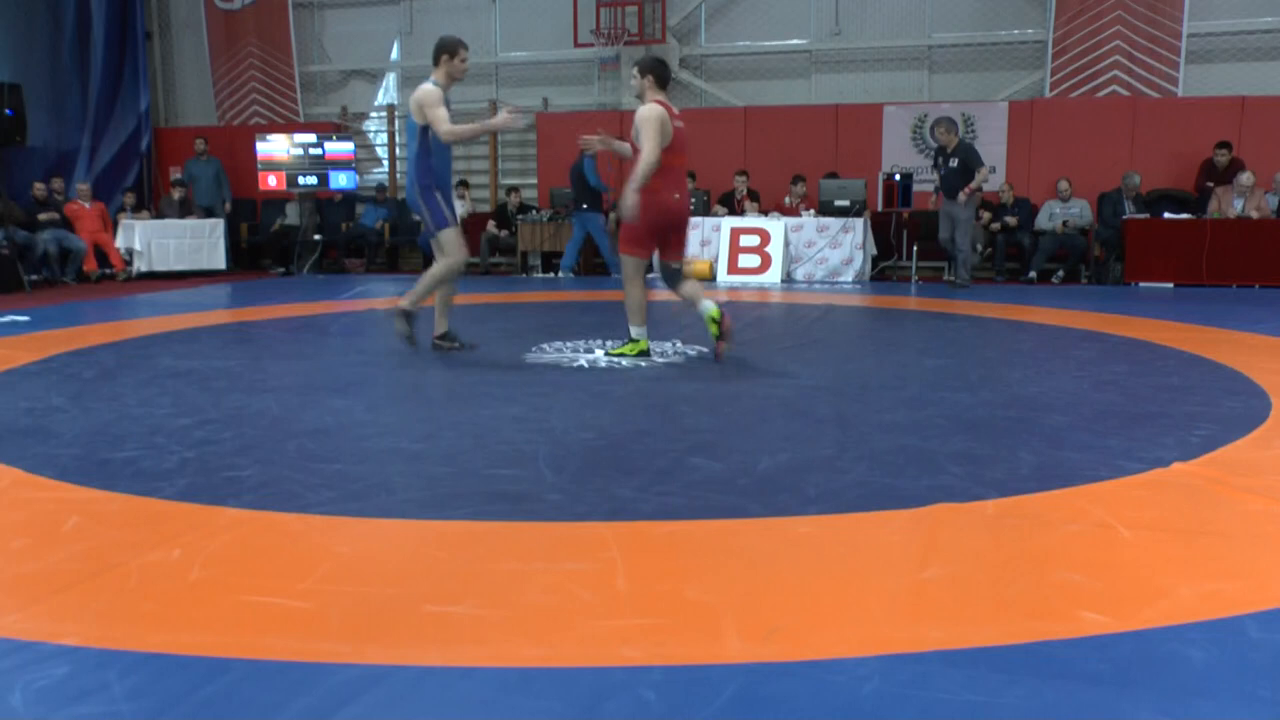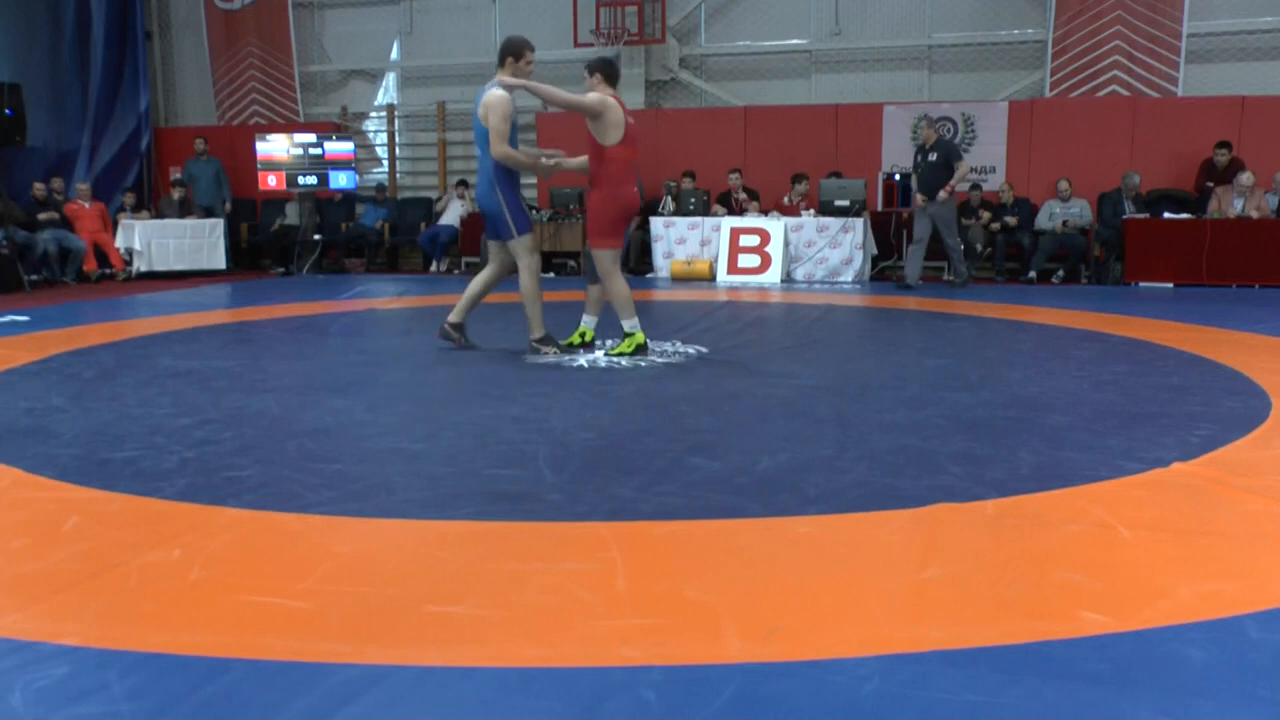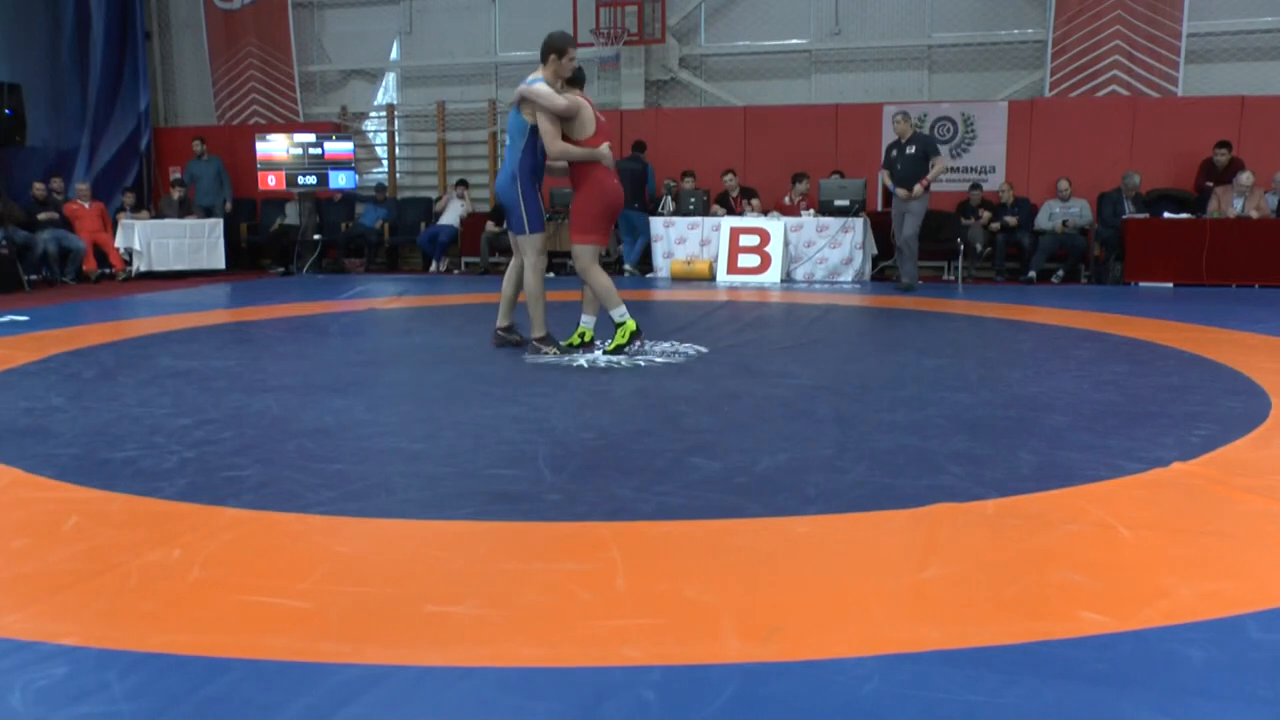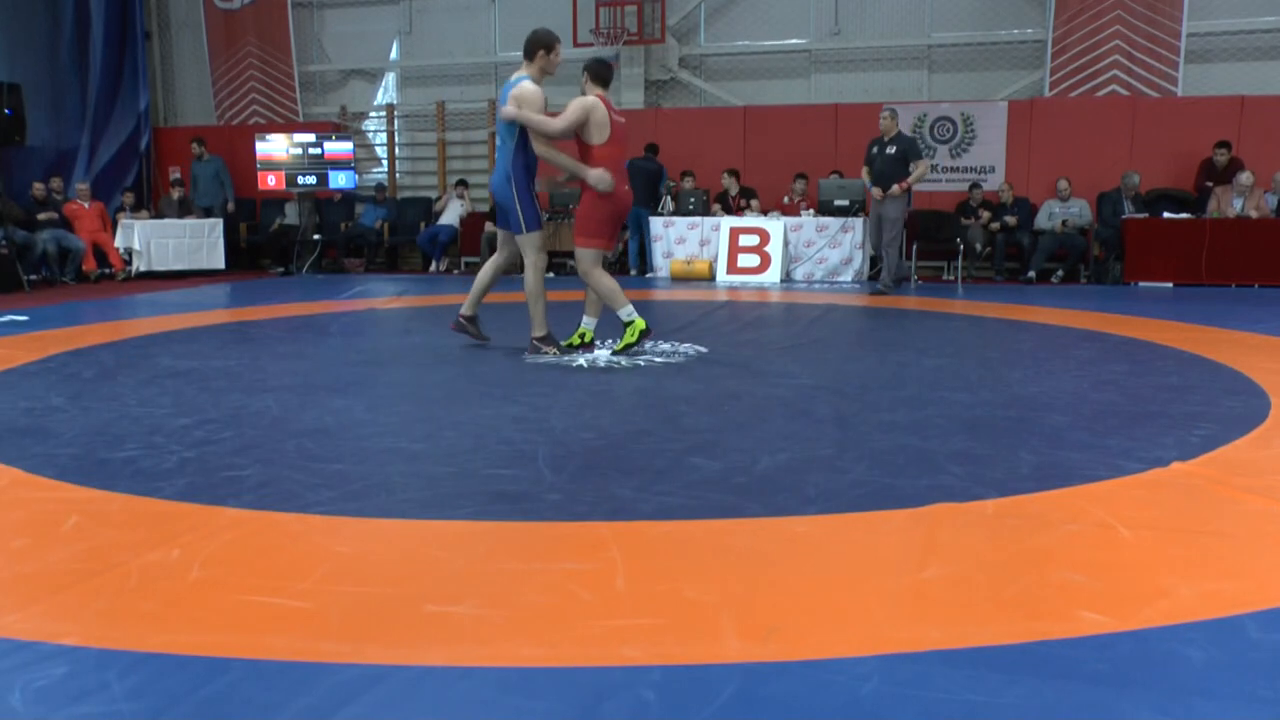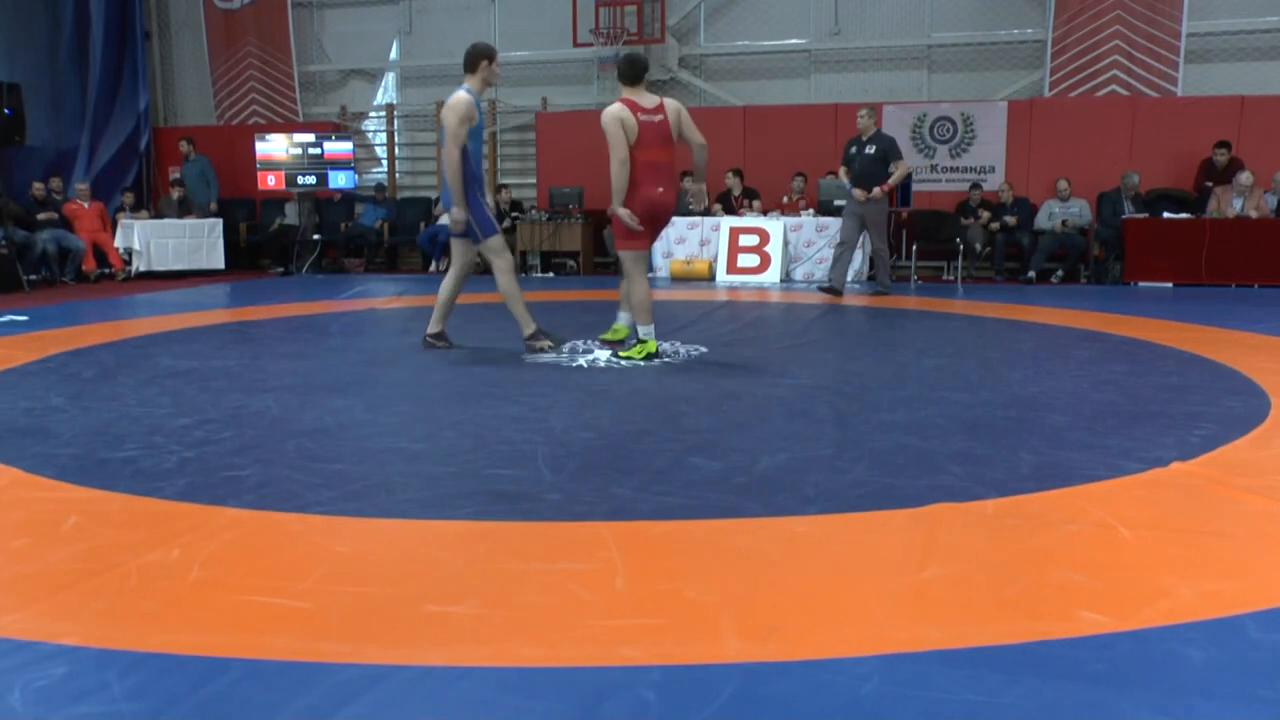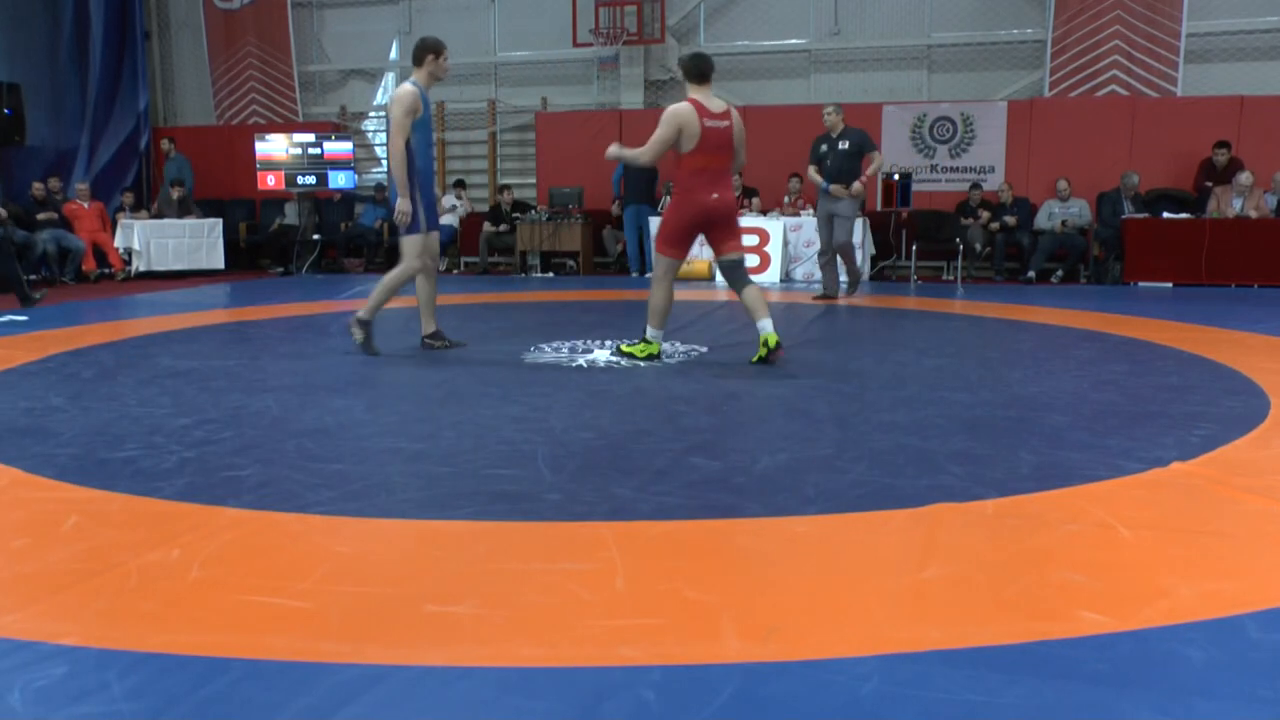
dt=0.4s
person 1, frame 1
left shoulder: (438, 94)
right shoulder: (430, 93)
right elbow: (445, 134)
right wrist: (492, 124)
left hip: (436, 189)
right hip: (426, 189)
left knee: (446, 257)
right knee: (456, 257)
left ankle: (441, 333)
right ankle: (407, 308)
person 1, frame 2
left shoulder: (491, 94)
right shoulder: (500, 97)
right elbow: (500, 151)
left wrist: (542, 154)
right wrist: (539, 167)
left hip: (492, 190)
right hip: (500, 190)
left knee: (499, 265)
right knee: (529, 261)
left ankle: (454, 323)
right ankle: (539, 338)
person 1, frame 3
left shoulder: (530, 87)
right shoulder: (541, 91)
right wrist: (599, 154)
left hip: (513, 181)
right hip: (521, 184)
left knee: (522, 257)
right knee: (536, 260)
left ankle: (503, 326)
right ankle: (539, 338)
person 1, frame 4
left shoulder: (513, 84)
right shoulder: (530, 91)
left elbow: (537, 131)
right elbow: (541, 147)
right wrist: (586, 173)
left hip: (505, 181)
right hip: (514, 184)
left knee: (505, 254)
right knee: (535, 259)
left ankle: (466, 315)
right ankle: (539, 337)
person 1, frame 5
left shoulder: (470, 101)
right shoulder: (461, 101)
right elbow: (451, 155)
left wrist: (485, 194)
right wrist: (456, 204)
left hip: (470, 194)
right hip: (464, 196)
left knee: (460, 266)
right knee: (503, 262)
left ankle: (434, 332)
right ankle: (530, 333)
person 1, frame 6
left shoulder: (420, 95)
right shoulder: (408, 93)
right elbow: (397, 145)
left wrist: (431, 191)
right wrist: (403, 196)
left hip: (419, 191)
right hip: (408, 193)
left knee: (430, 261)
right knee: (412, 265)
left ankle: (431, 333)
right ankle: (362, 319)
person 2, frame 1
left shoulder: (648, 113)
right shoulder: (674, 116)
left elbow: (650, 155)
left wrist: (631, 189)
right wrist: (610, 145)
left hip: (650, 203)
right hip: (676, 203)
left knee: (631, 274)
right knee: (672, 273)
left ankle: (637, 342)
right ankle: (715, 316)
person 2, frame 2
left shoulder: (601, 103)
right shoulder: (617, 111)
left elbow: (565, 99)
left wrist: (521, 83)
right wrist: (563, 163)
left hip: (610, 197)
right hip: (623, 194)
left knee: (609, 269)
right knee: (595, 265)
left ankle: (635, 337)
right ankle: (585, 333)
person 2, frame 3
left shoulder: (571, 102)
right shoulder: (587, 109)
left hip: (593, 193)
right hip: (605, 190)
left knee: (585, 264)
right knee: (588, 263)
left ankle: (627, 325)
right ankle: (585, 332)
person 2, frame 4
left shoulder: (585, 104)
right shoulder: (616, 113)
left elbow: (556, 128)
left wrist: (517, 114)
left hip: (601, 196)
right hip: (621, 194)
left knee: (589, 267)
right knee: (593, 265)
left ankle: (635, 324)
right ankle: (585, 334)
person 2, frame 5
left shoulder: (614, 113)
right shoulder: (671, 107)
left elbow: (620, 162)
right elbow: (700, 145)
left wrist: (618, 205)
right wrist: (698, 182)
left hip: (636, 198)
right hip: (666, 197)
left knee: (634, 270)
right knee: (634, 264)
left ankle: (646, 343)
right ankle: (622, 325)
person 2, frame 6
left shoulder: (679, 112)
right shoulder: (732, 114)
left elbow: (647, 157)
left wrist: (617, 153)
left hip: (688, 204)
right hip: (723, 202)
left knee: (663, 276)
right knee: (737, 274)
left ankle: (649, 344)
right ankle: (770, 338)
person 3, frame 1
left shoulder: (967, 150)
right shoulder: (939, 151)
left elbow: (984, 174)
left wrist: (967, 192)
right wrist: (936, 192)
left hip: (964, 202)
right hip: (947, 201)
left knee: (962, 242)
right knee: (944, 238)
left ankle: (963, 278)
right ankle: (970, 260)
person 3, frame 2
left shoulder: (947, 147)
right shoulder: (919, 151)
left elbow: (963, 170)
left wrist: (948, 189)
right wrist: (917, 194)
left hip: (944, 202)
right hip: (923, 203)
left knee: (951, 241)
right knee: (918, 240)
left ankle: (961, 275)
right ankle: (911, 279)
person 3, frame 3
left shoulder: (924, 141)
right shoulder: (892, 147)
left elbow: (940, 165)
right elbow: (884, 174)
left wrist: (923, 183)
right wrist: (894, 188)
left hip: (918, 197)
right hip: (899, 198)
left knee: (909, 235)
right knee: (900, 241)
left ankle: (907, 277)
right ankle: (911, 279)
person 3, frame 4
left shoulder: (907, 142)
right shoulder: (874, 143)
left elbow: (922, 169)
right elbow: (865, 170)
left wrist: (903, 185)
right wrist: (870, 187)
left hip: (895, 199)
right hip: (876, 198)
left knee: (890, 243)
right knee: (876, 242)
left ankle: (886, 284)
right ankle: (895, 271)
person 3, frame 5
left shoulder: (886, 141)
right shoulder: (852, 143)
left elbow: (902, 169)
right elbow: (842, 170)
left wrist: (884, 188)
right wrist: (851, 188)
left hip: (876, 201)
right hip: (854, 200)
left knee: (879, 245)
right knee: (845, 242)
left ankle: (884, 286)
right ankle: (836, 284)
person 3, frame 6
left shoulder: (857, 135)
right shoulder: (820, 141)
left elbow: (877, 160)
right elbow: (811, 171)
left wrist: (863, 180)
right wrist: (827, 186)
left hip: (848, 197)
right hip: (826, 197)
left knee: (841, 241)
right knee: (825, 247)
left ankle: (854, 274)
right ankle: (829, 289)
